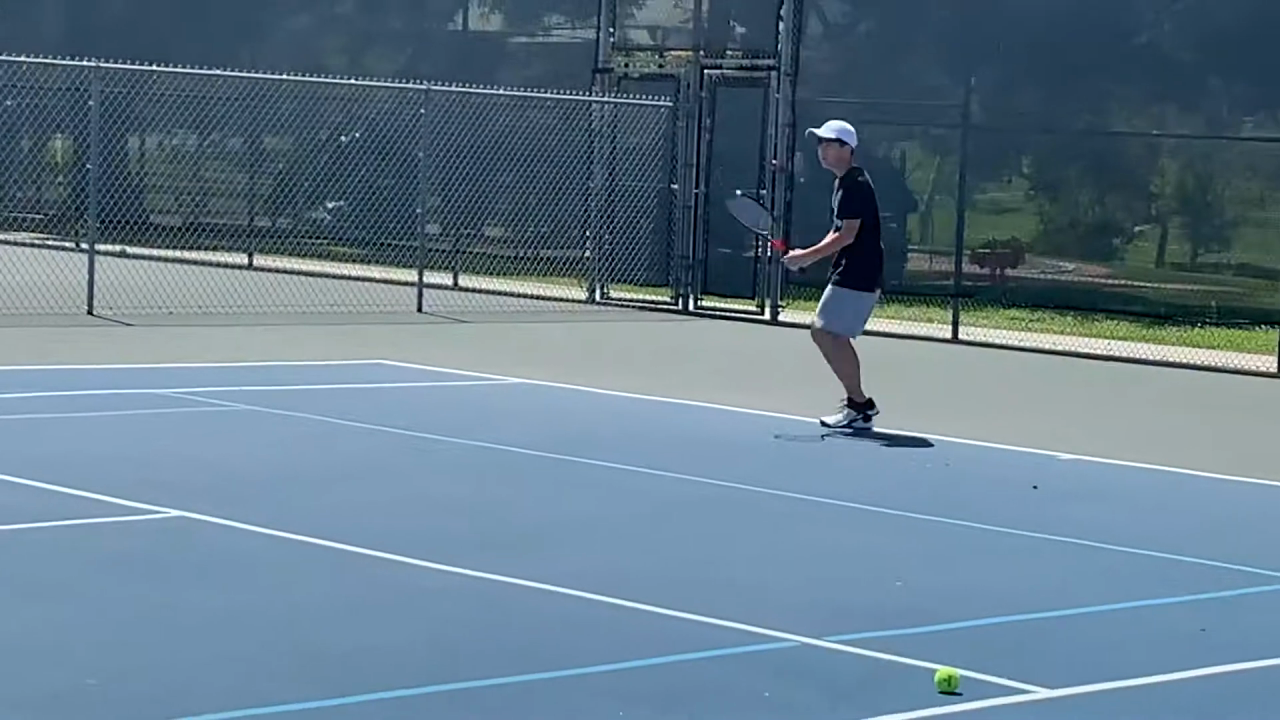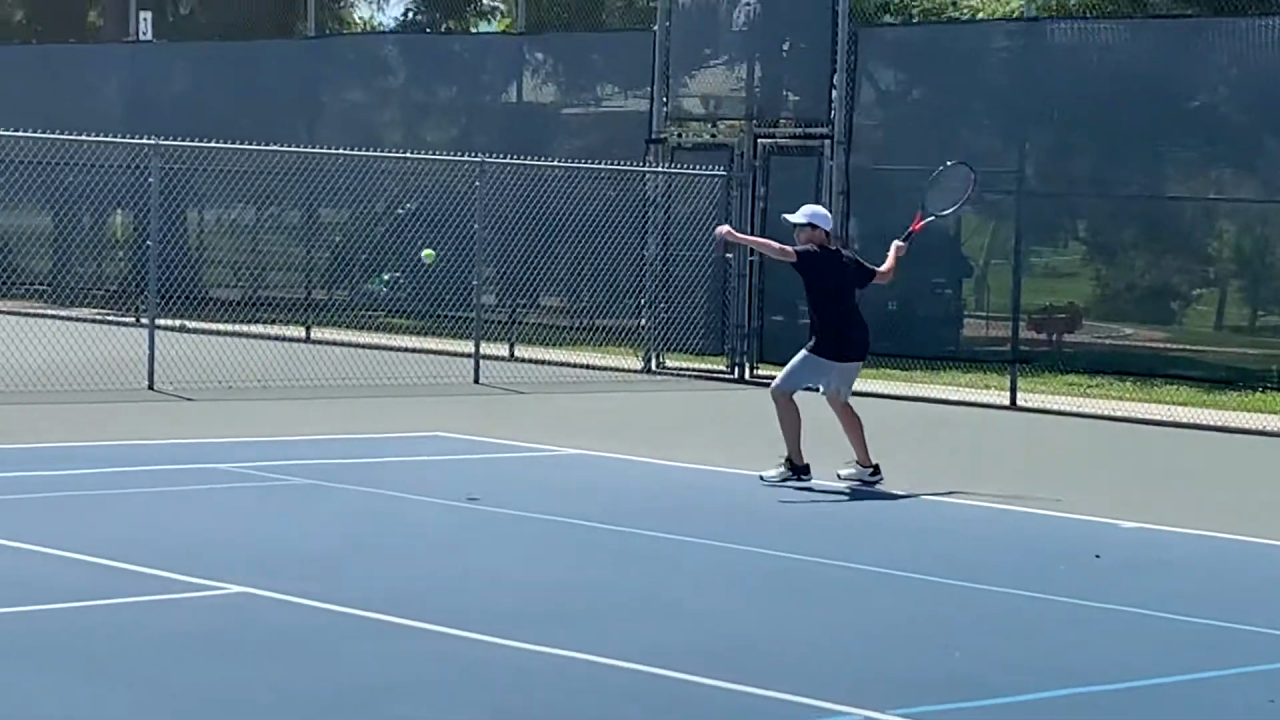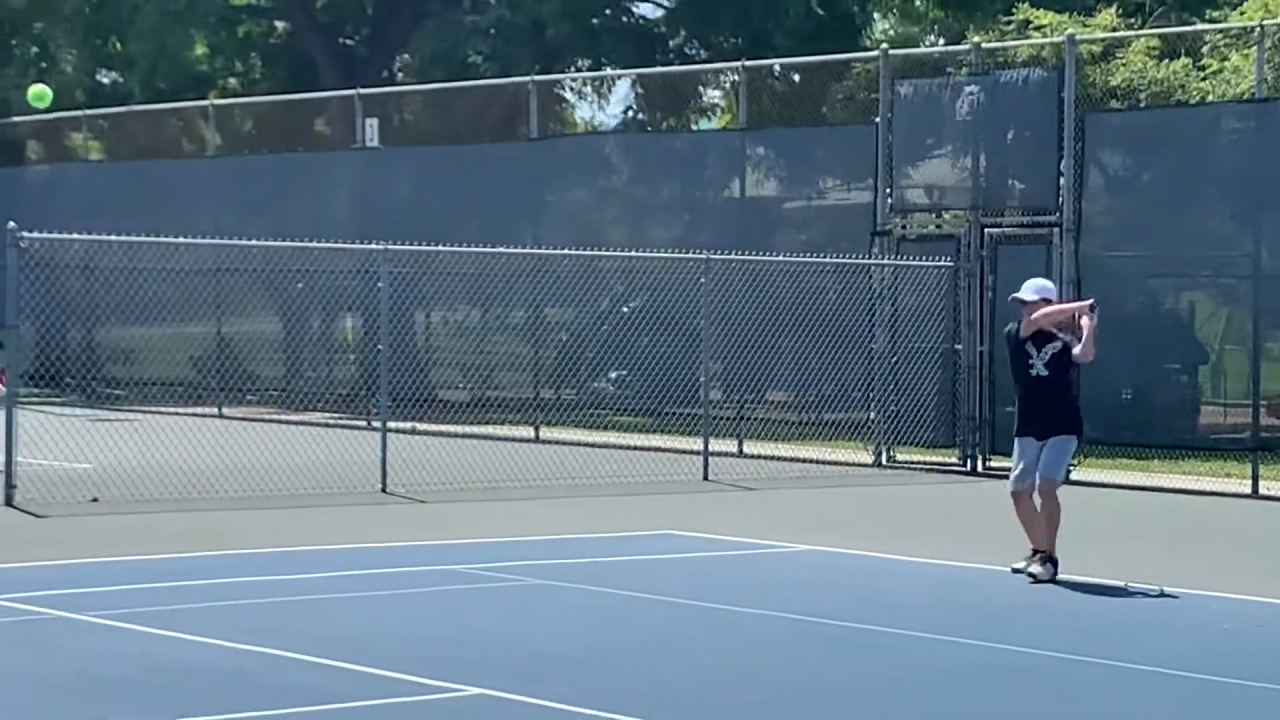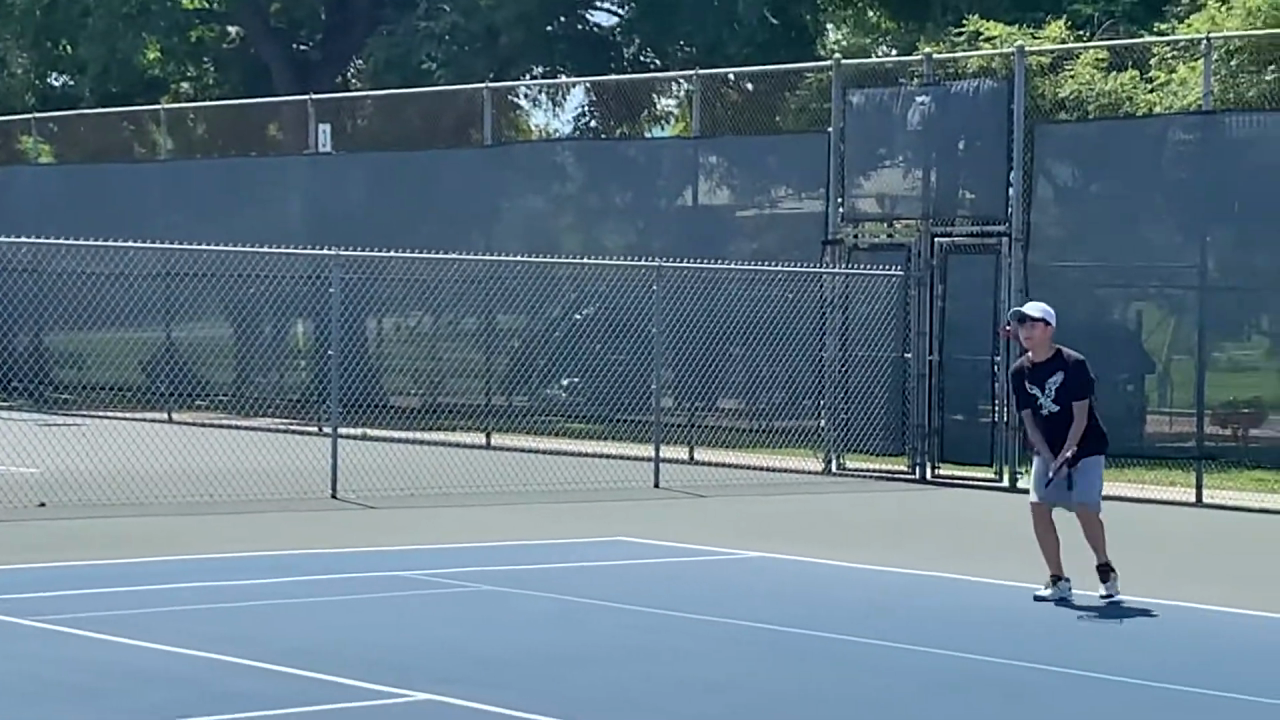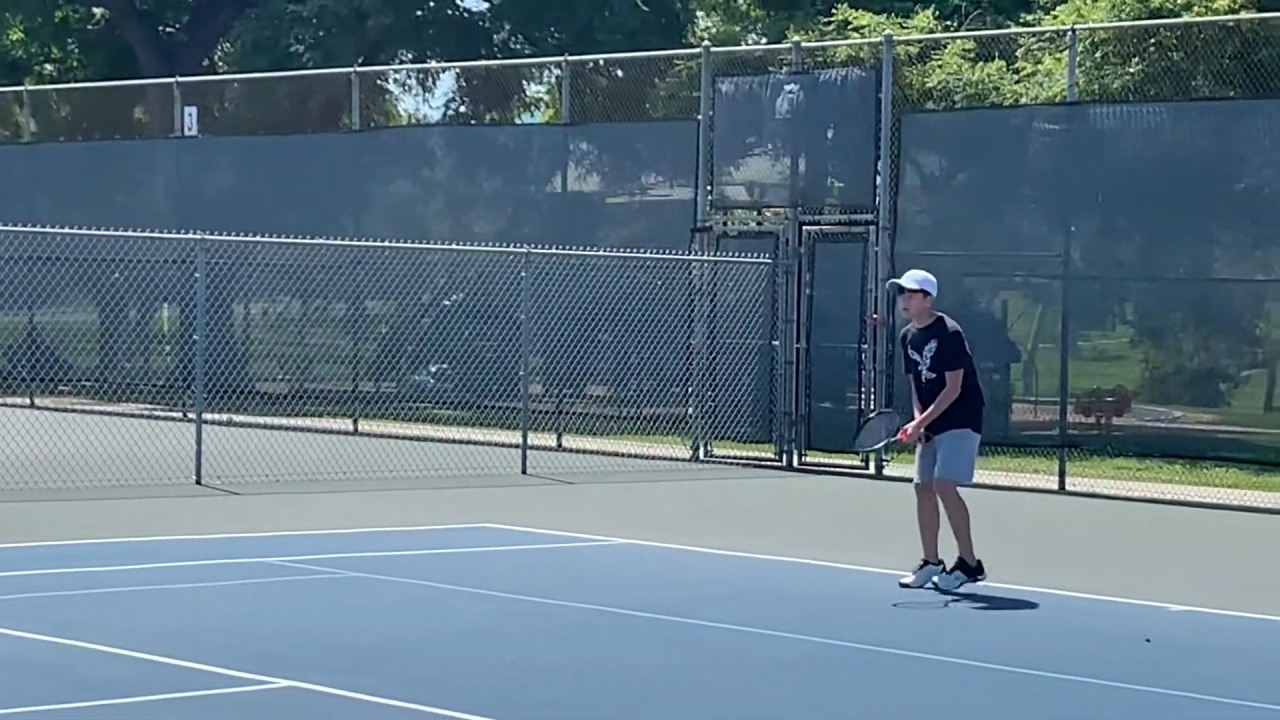
dt=0.7s
person 1, frame 1
left shoulder: (855, 184)
right shoulder: (844, 182)
left elbow: (847, 235)
left wrist: (807, 254)
right wrist: (809, 255)
left hip: (858, 275)
right hip: (850, 272)
left knee: (823, 333)
right knee: (838, 338)
left ankle: (858, 401)
right ankle: (857, 407)
person 1, frame 2
left shoulder: (813, 255)
right shoulder: (847, 259)
left elbow: (779, 251)
right elbow: (884, 275)
left wrist: (736, 236)
right wrist: (895, 251)
left hip: (828, 346)
right hip: (855, 347)
left knee: (781, 391)
right knee: (837, 400)
left ankle: (796, 464)
right ankle: (866, 466)
person 1, frame 3
left shoulder: (1064, 340)
right shoulder: (1015, 334)
left elbow: (1085, 355)
right elbow: (1036, 319)
left wrist: (1088, 323)
right wrist: (1082, 306)
left hip: (1063, 427)
right hip: (1028, 429)
left knee: (1046, 486)
right knee: (1019, 493)
left ankle: (1048, 558)
right ankle: (1040, 551)
person 1, frame 4
left shoulder: (1073, 363)
right shoulder: (1018, 372)
left elbow: (1080, 416)
right elbow: (1028, 421)
left wrist: (1063, 457)
right wrist: (1050, 459)
left hip: (1086, 448)
right hip: (1047, 450)
left knee: (1084, 509)
right knee: (1039, 508)
left ankle: (1104, 567)
right ankle: (1058, 580)
person 1, frame 5
left shoulder: (949, 333)
right shoulder: (908, 337)
left elbow: (953, 388)
left wrist: (921, 421)
right wrist: (917, 423)
left hip: (959, 422)
right hip: (930, 425)
left knee: (944, 487)
right knee: (924, 490)
left ankle: (969, 563)
right ankle: (931, 563)
